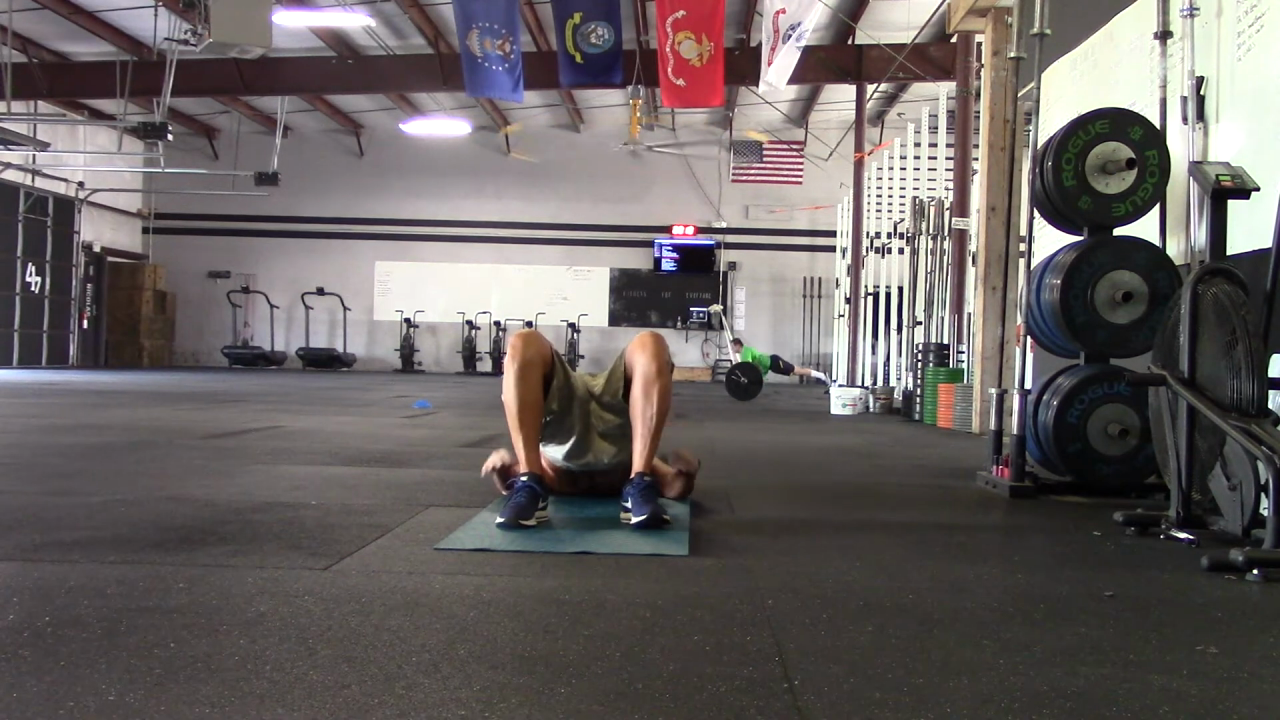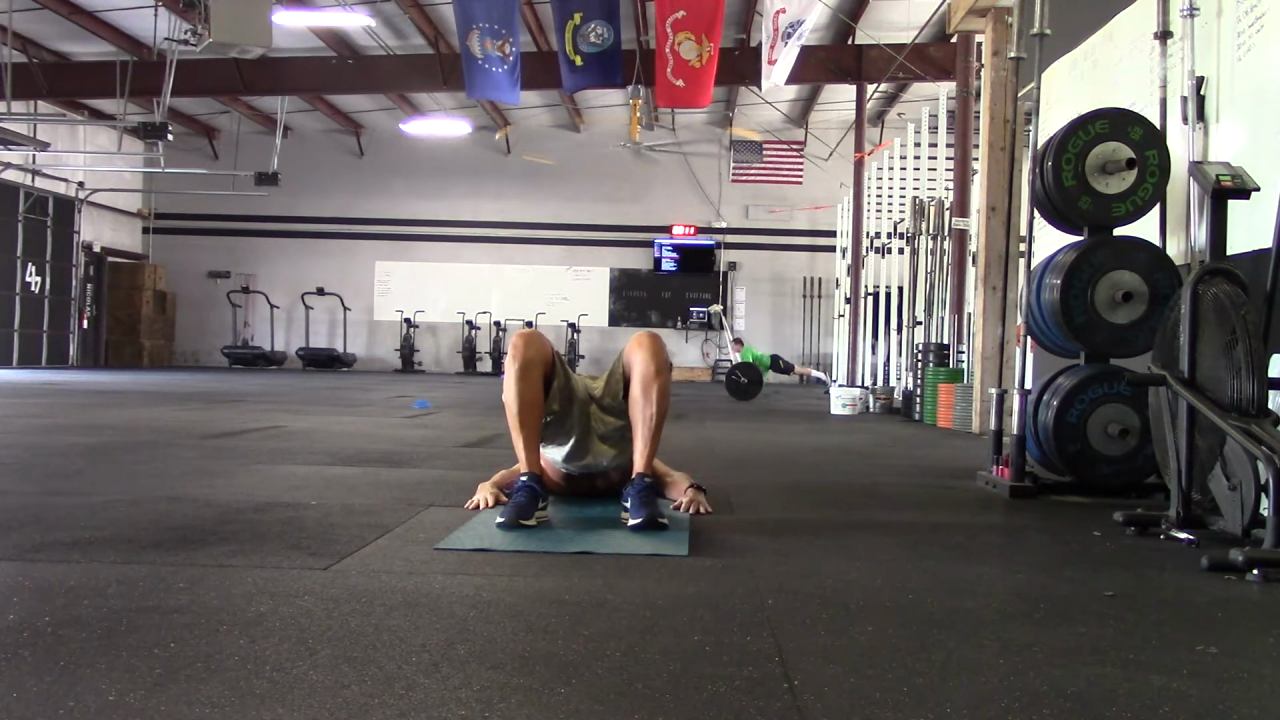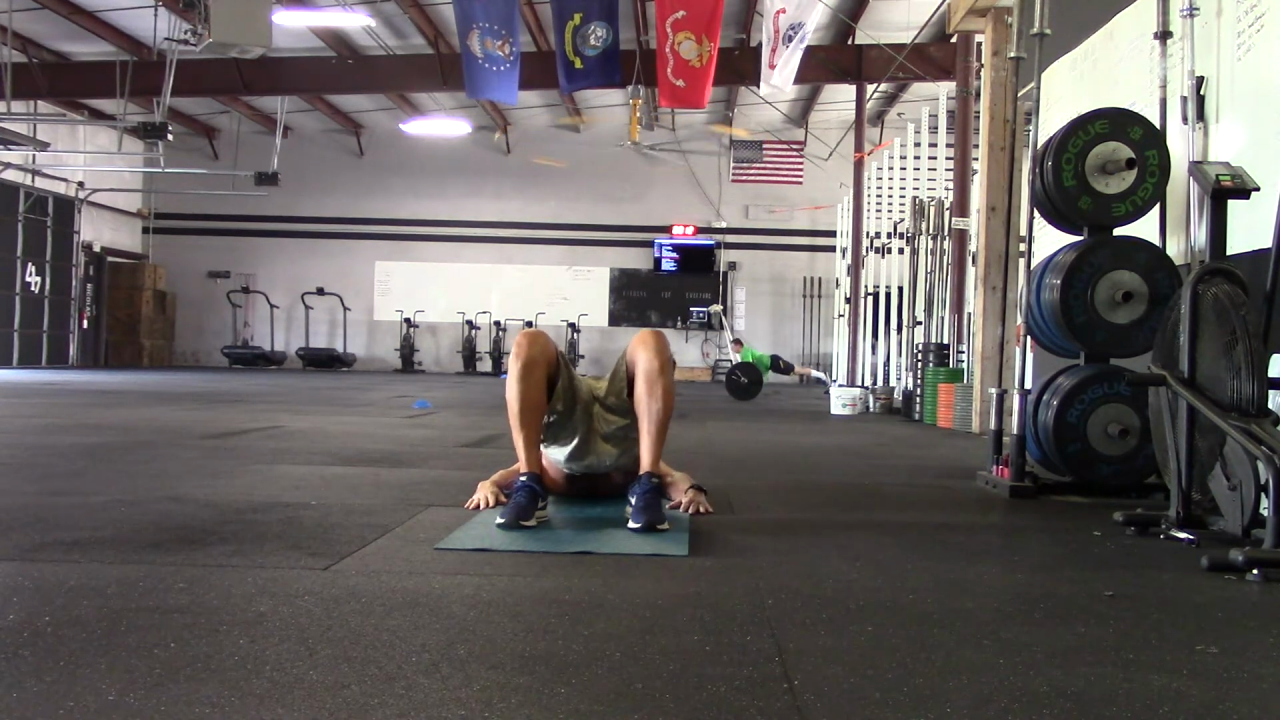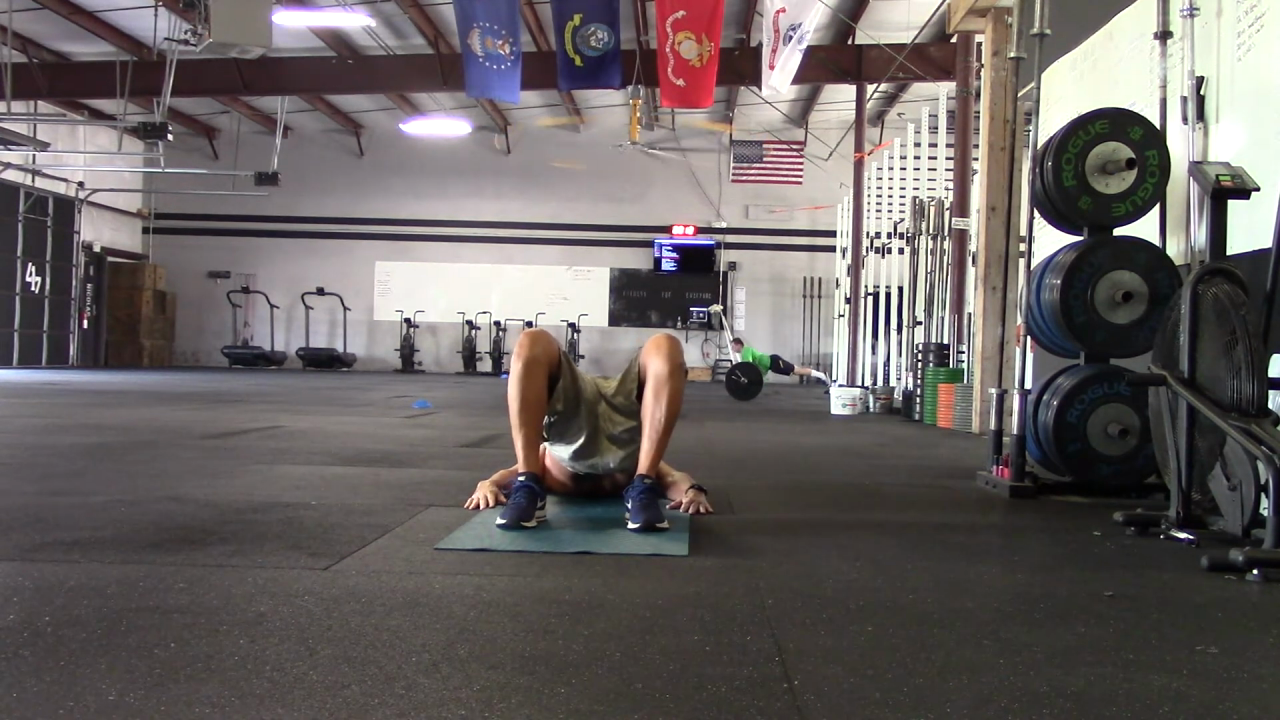
dt=1s
person 1, frame 1
left shoulder: (640, 457)
left elbow: (675, 486)
right elbow: (507, 482)
left wrist: (684, 468)
right wrist: (502, 466)
left ankle: (638, 486)
right ankle: (530, 488)
person 1, frame 2
left shoulder: (638, 454)
left elbow: (669, 477)
right elbow: (520, 469)
left wrist: (691, 488)
right wrist: (490, 484)
left hip: (619, 460)
right hip: (561, 467)
left knee: (647, 343)
right knee: (526, 343)
left ankle: (640, 488)
right ankle: (529, 488)
person 1, frame 3
left shoulder: (643, 455)
left elbow: (671, 476)
right elbow: (514, 470)
left wrist: (690, 489)
right wrist: (489, 484)
left knee: (651, 341)
right knee: (530, 342)
left ankle: (646, 487)
right ankle: (528, 488)
person 1, frame 4
left shoulder: (646, 456)
right shoulder: (549, 453)
left elbow: (672, 476)
right elbow: (514, 470)
left wrist: (691, 489)
right wrist: (489, 483)
left knee: (664, 346)
right knee: (533, 342)
left ankle: (642, 489)
right ankle: (527, 489)
